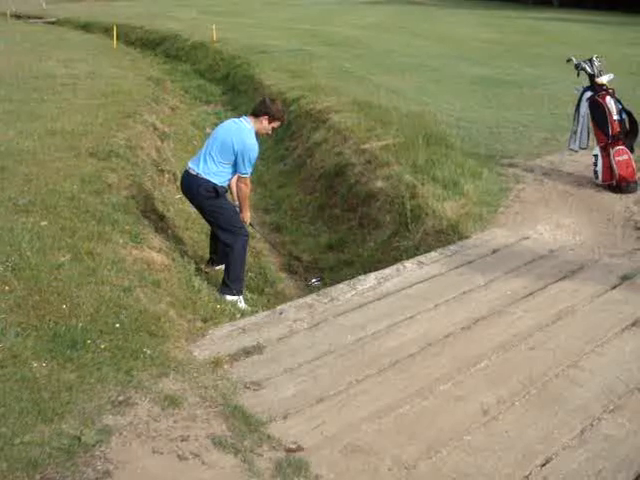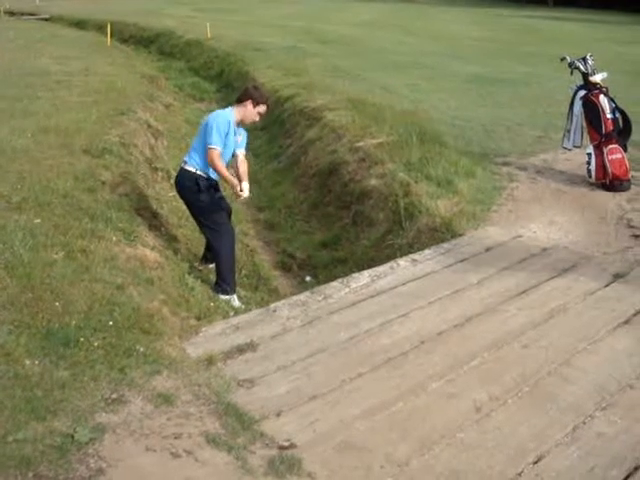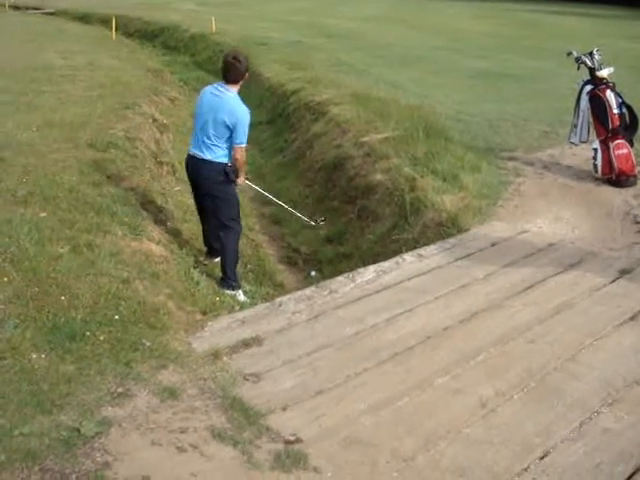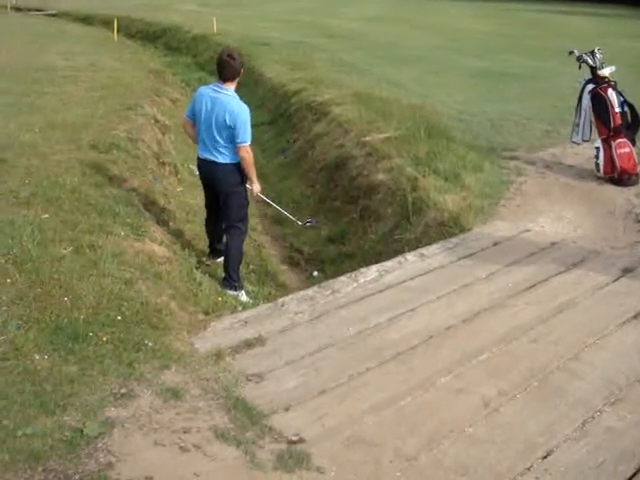
dt=1s
person 1, frame 1
left shoulder: (232, 123)
right shoulder: (249, 144)
right elbow: (243, 182)
left wrist: (236, 204)
right wrist: (245, 211)
left hip: (190, 179)
right hip: (204, 188)
left knee: (224, 217)
right knee: (239, 235)
left ankle: (217, 259)
right ankle: (232, 291)
person 1, frame 2
left shoulder: (240, 130)
right shoulder: (221, 120)
left elbow: (240, 160)
right elbow: (213, 159)
left wrist: (244, 184)
right wrist: (234, 185)
left hip: (203, 180)
right hip: (193, 181)
left knee: (223, 214)
right knee: (224, 231)
left ankle: (209, 258)
right ankle: (225, 289)
person 1, frame 3
left shoulder: (206, 92)
right shoulder: (240, 110)
right elbow: (238, 153)
right wrist: (240, 175)
left hip: (193, 161)
right hip: (215, 170)
left knee: (207, 211)
right knee: (230, 225)
left ankle: (213, 251)
right ankle: (230, 282)
person 1, frame 4
left shoulder: (201, 94)
right shoulder: (239, 109)
left elbow: (188, 125)
right elbow: (243, 151)
right wrist: (254, 180)
left hip: (204, 164)
right hip: (228, 171)
left knee: (213, 211)
right knee: (237, 225)
left ankle: (215, 251)
right ankle: (232, 282)
